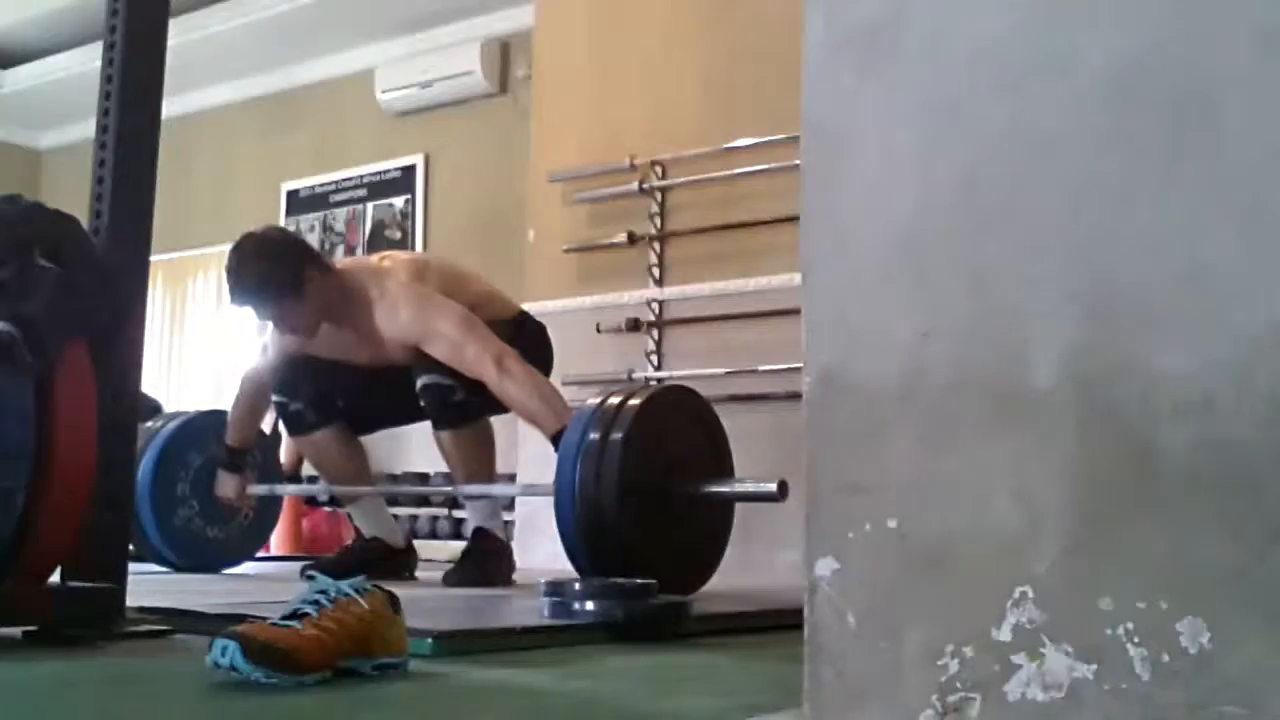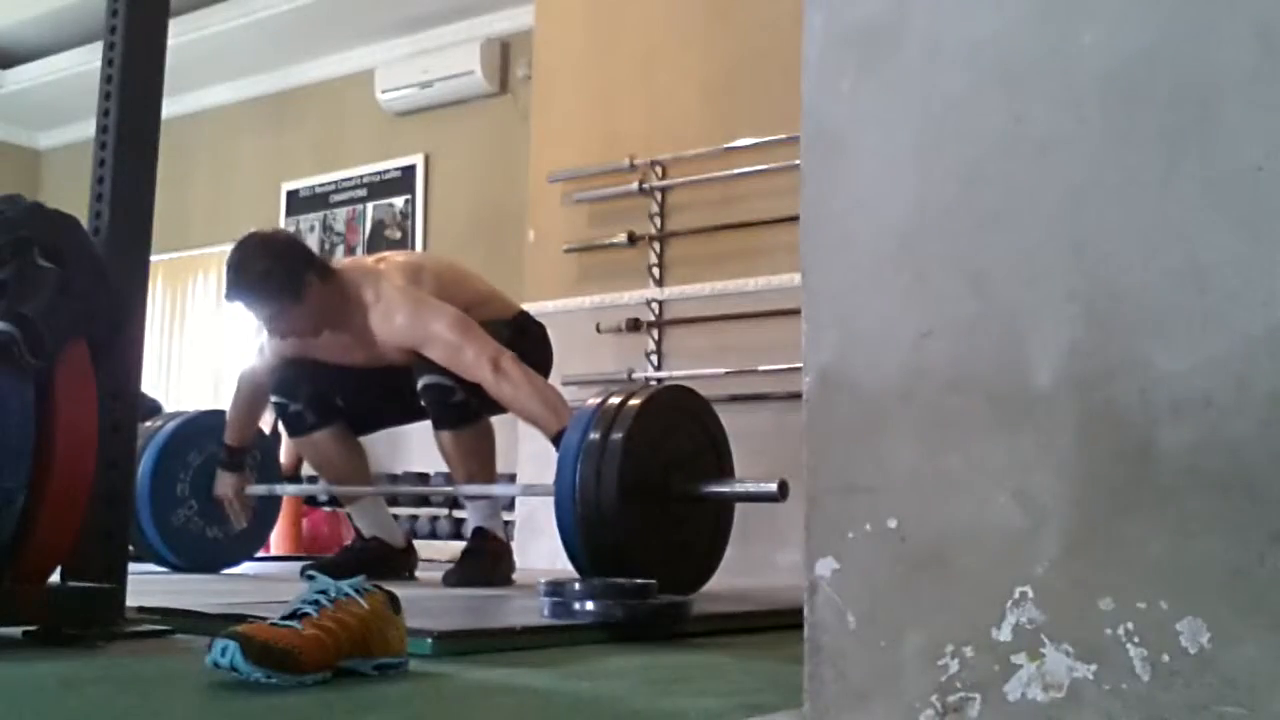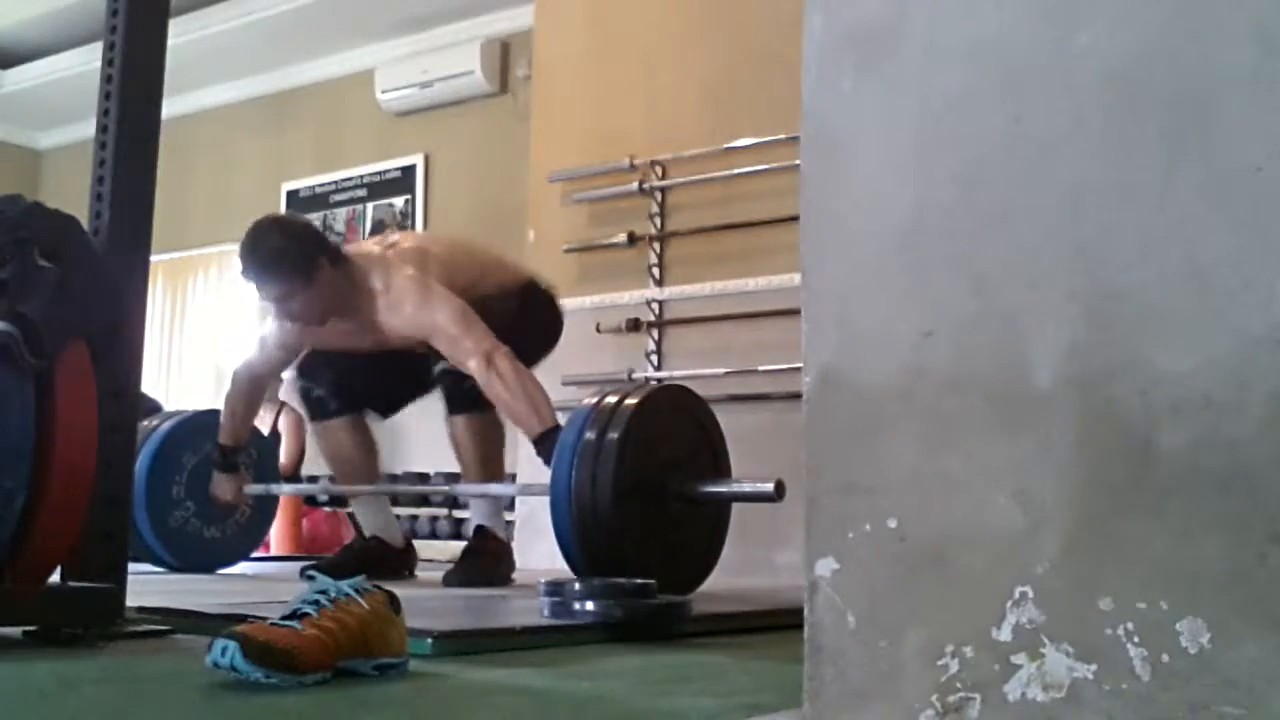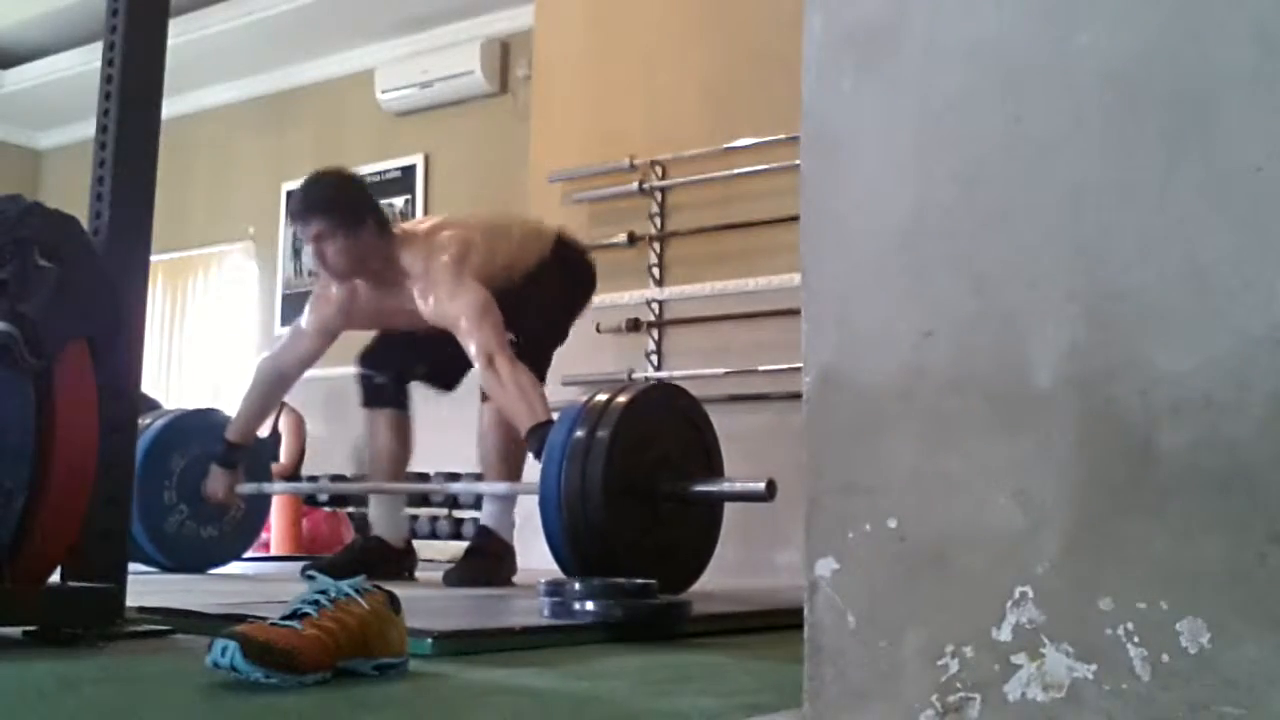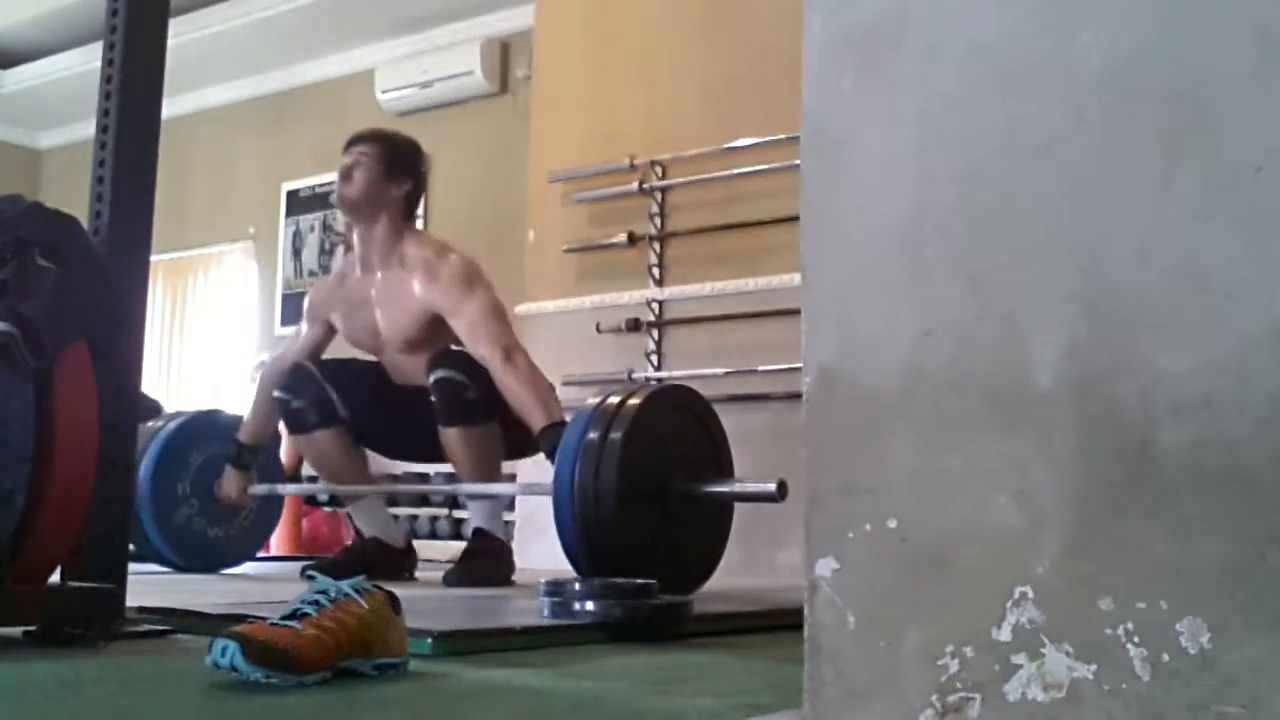
dt=0.4s
person 1, frame 1
left shoulder: (399, 305)
right shoulder: (298, 325)
left elbow: (500, 367)
right elbow: (256, 381)
right wrist: (232, 466)
left hip: (511, 344)
left knee: (439, 381)
right knee: (294, 395)
left ankle: (488, 538)
right ankle: (383, 541)
person 1, frame 2
left shoulder: (397, 309)
right shoulder: (297, 327)
left elbow: (496, 369)
right elbow: (253, 382)
right wrist: (231, 463)
left knee: (441, 382)
right knee: (292, 394)
left ankle: (488, 539)
right ankle: (383, 541)
person 1, frame 3
left shoulder: (404, 296)
right shoulder: (302, 315)
left elbow: (489, 363)
right elbow: (252, 375)
left wrist: (557, 448)
right wrist: (227, 462)
left hip: (518, 313)
left knee: (457, 369)
right knee: (320, 380)
left ankle: (490, 538)
right ankle: (384, 539)
person 1, frame 4
left shoulder: (441, 274)
right shoulder: (339, 297)
left elbow: (496, 363)
right elbow: (279, 368)
left wrist: (546, 444)
right wrist: (228, 458)
left hip: (546, 272)
right hip: (494, 280)
left knee: (496, 359)
right knee: (382, 369)
left ankle: (495, 538)
right ankle: (387, 540)
person 1, frame 5
left shoulder: (438, 271)
right shoulder: (335, 288)
left elbow: (504, 357)
right elbow: (279, 369)
left wrist: (562, 449)
right wrist: (241, 460)
left hip: (501, 410)
right hip: (425, 411)
left knee: (453, 373)
right knee: (298, 389)
left ankle: (489, 542)
right ankle: (384, 541)
